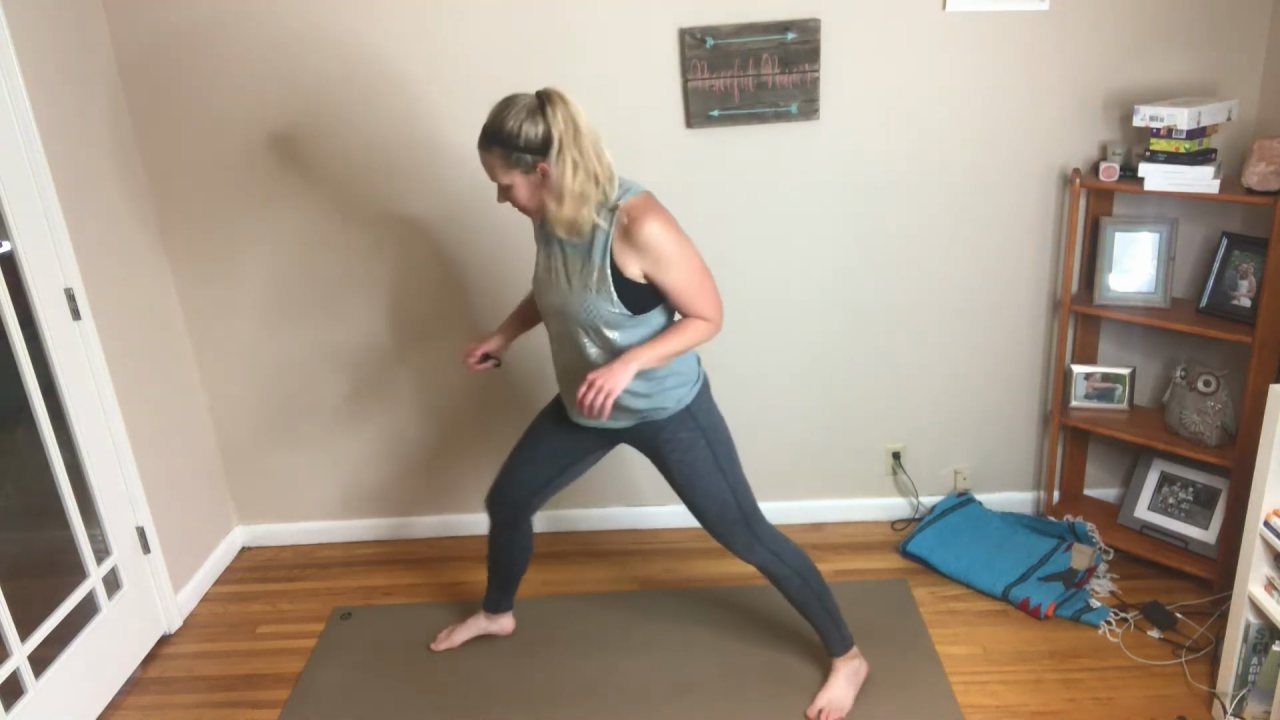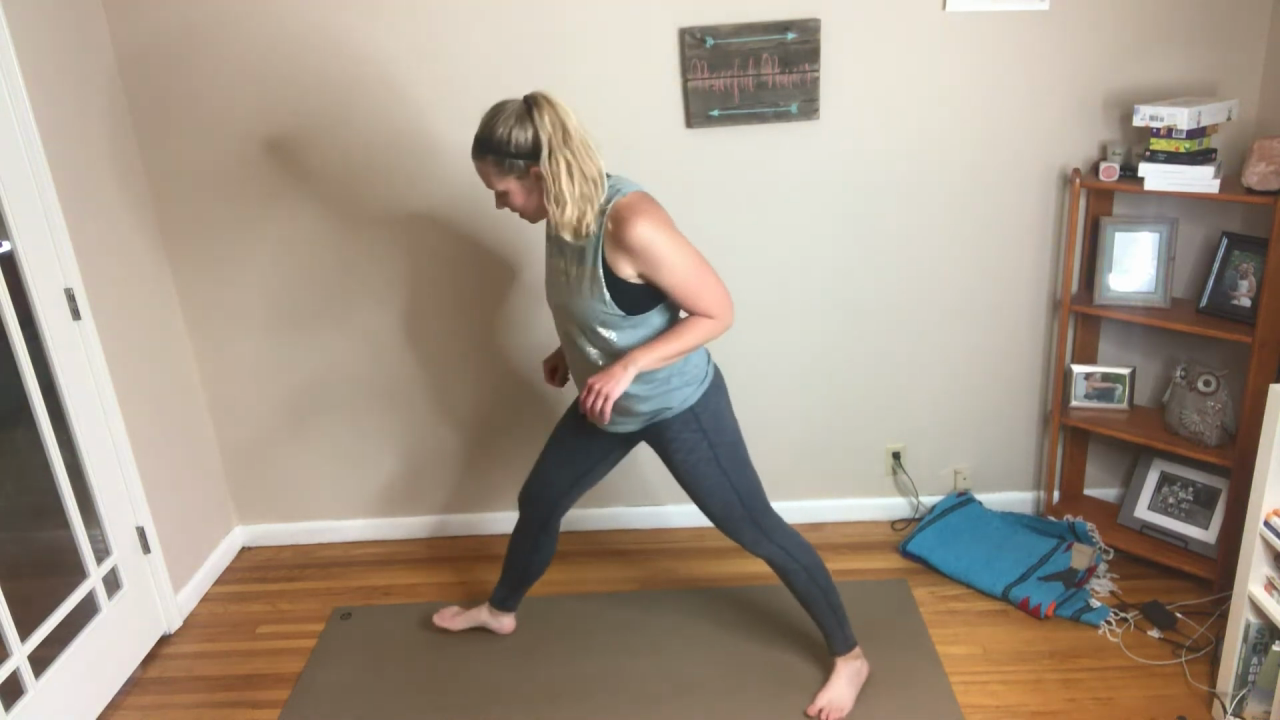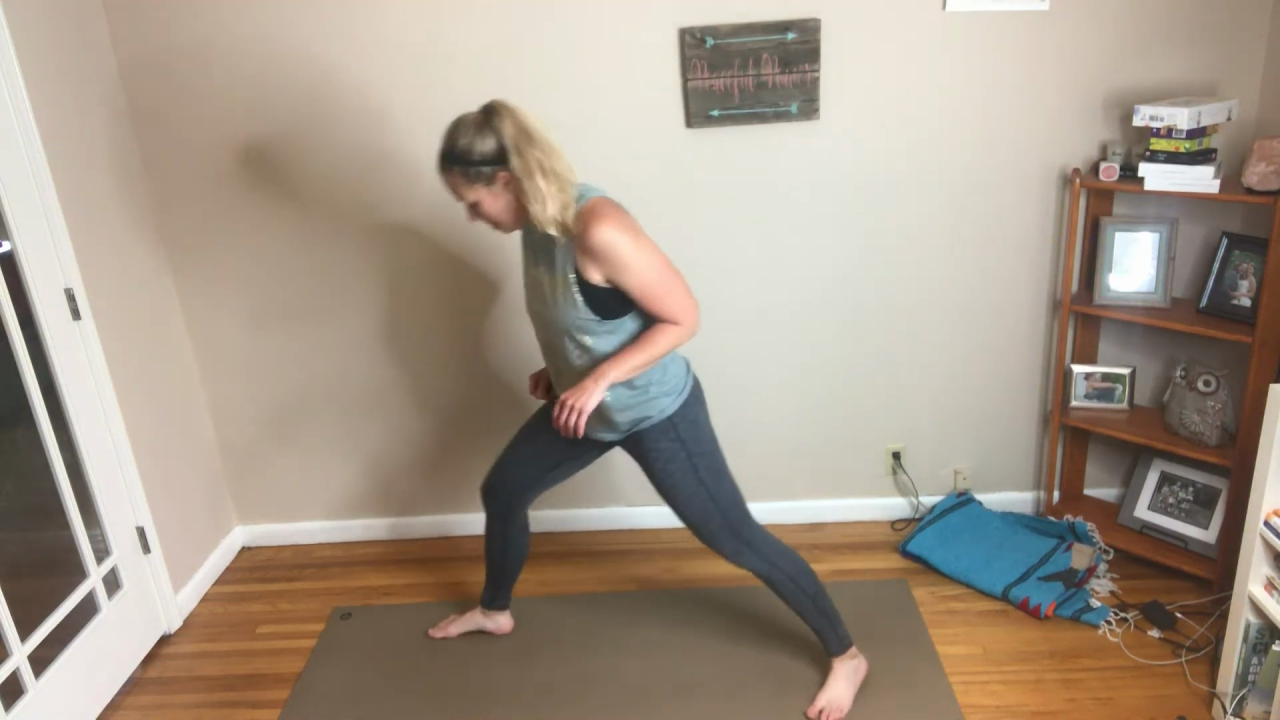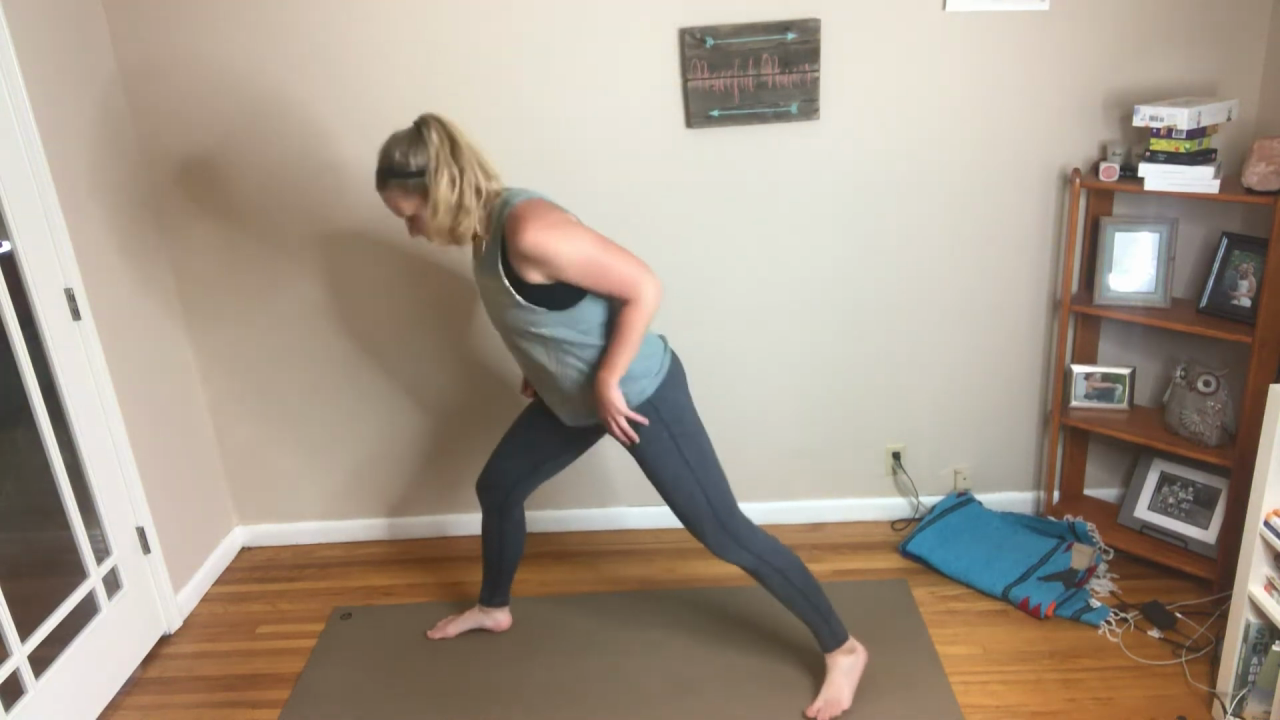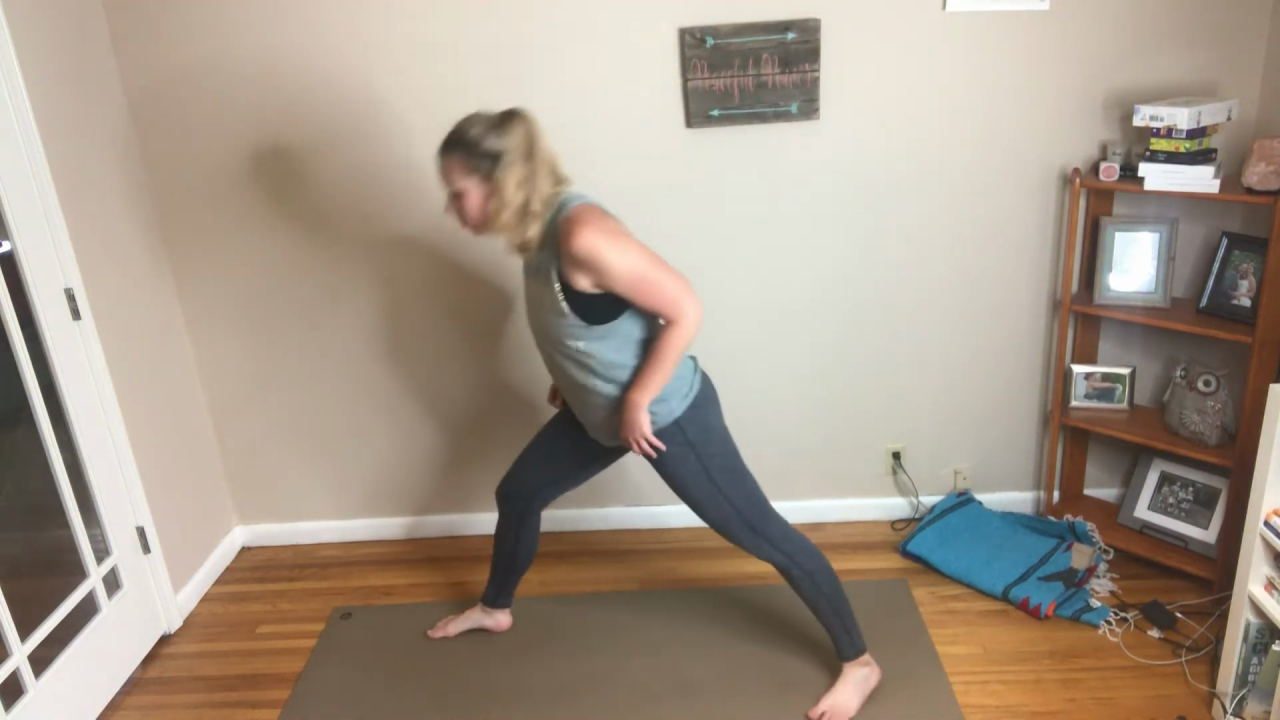
dt=0.3s
person 1, frame 1
left shoulder: (640, 223)
right shoulder: (550, 214)
left elbow: (706, 317)
left wrist: (628, 364)
right wrist: (505, 333)
left hip: (668, 408)
right hip: (582, 404)
left knee: (746, 535)
right knee: (507, 501)
left ankle: (847, 657)
right ankle: (496, 613)
person 1, frame 2
left shoulder: (631, 222)
right shoulder: (564, 212)
left elbow: (716, 313)
left wrist: (628, 366)
right wrist: (571, 351)
left hip: (678, 405)
right hip: (607, 403)
left knee: (756, 530)
right knee: (539, 501)
left ankle: (848, 657)
right ankle: (499, 610)
person 1, frame 3
left shoulder: (597, 228)
right shoulder: (535, 222)
left elbow: (682, 319)
left wrist: (597, 381)
right wrist: (558, 370)
left hip: (656, 412)
right hip: (585, 406)
left knee: (738, 540)
right knee: (500, 491)
left ankle: (846, 656)
right ankle: (494, 610)
person 1, frame 4
left shoulder: (526, 229)
right shoulder: (487, 224)
left elbow: (642, 288)
left wrist: (608, 380)
right wrist: (544, 372)
left hip: (638, 394)
right hip: (573, 396)
left knee: (724, 533)
right knee: (498, 486)
left ankle: (843, 650)
right ankle: (493, 608)
person 1, frame 5
left shoulder: (580, 233)
right shoulder: (533, 228)
left elbow: (684, 310)
left wrist: (638, 402)
right wrist: (570, 380)
left hip: (666, 414)
right hip: (598, 412)
left knee: (761, 534)
right knee: (516, 493)
left ankle: (859, 663)
right ankle: (494, 608)
